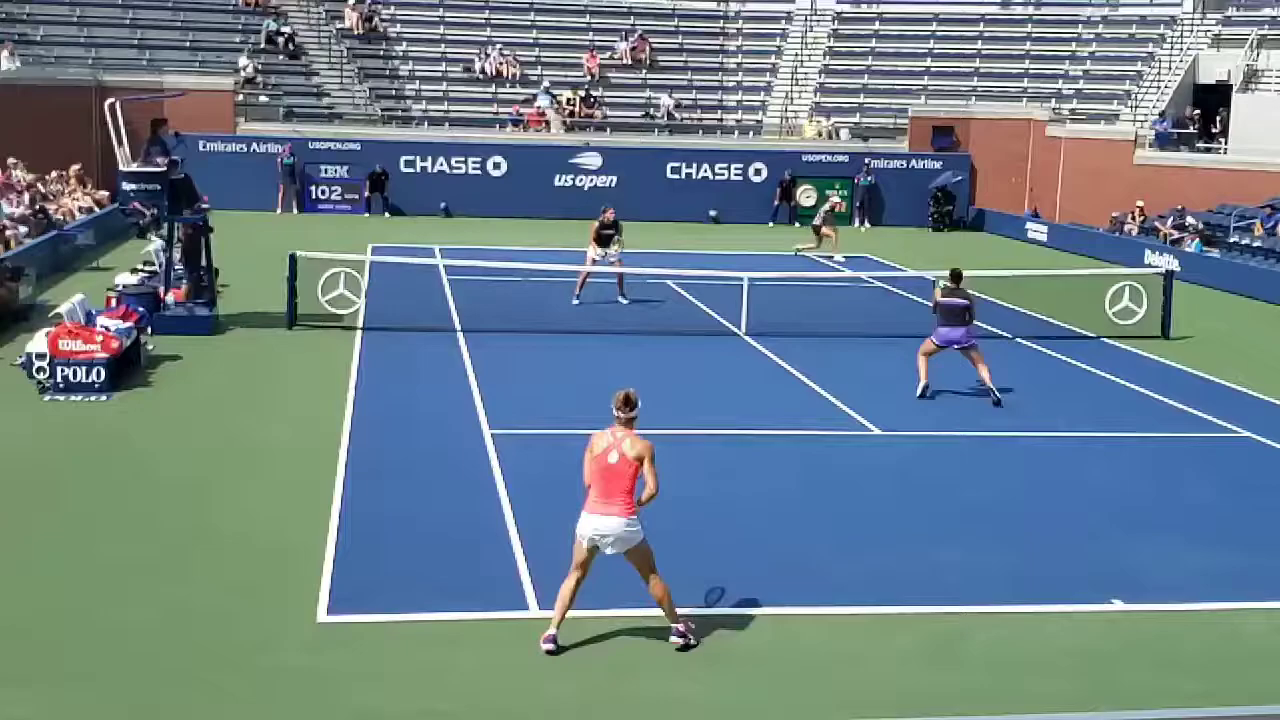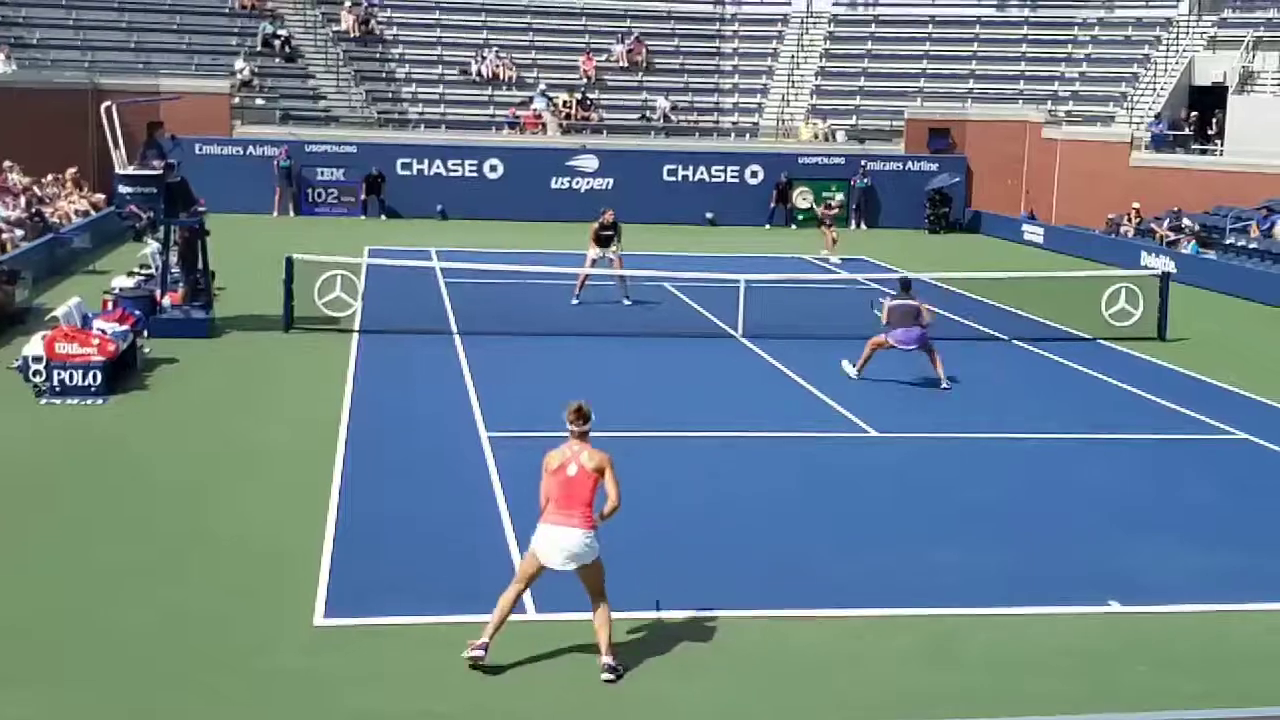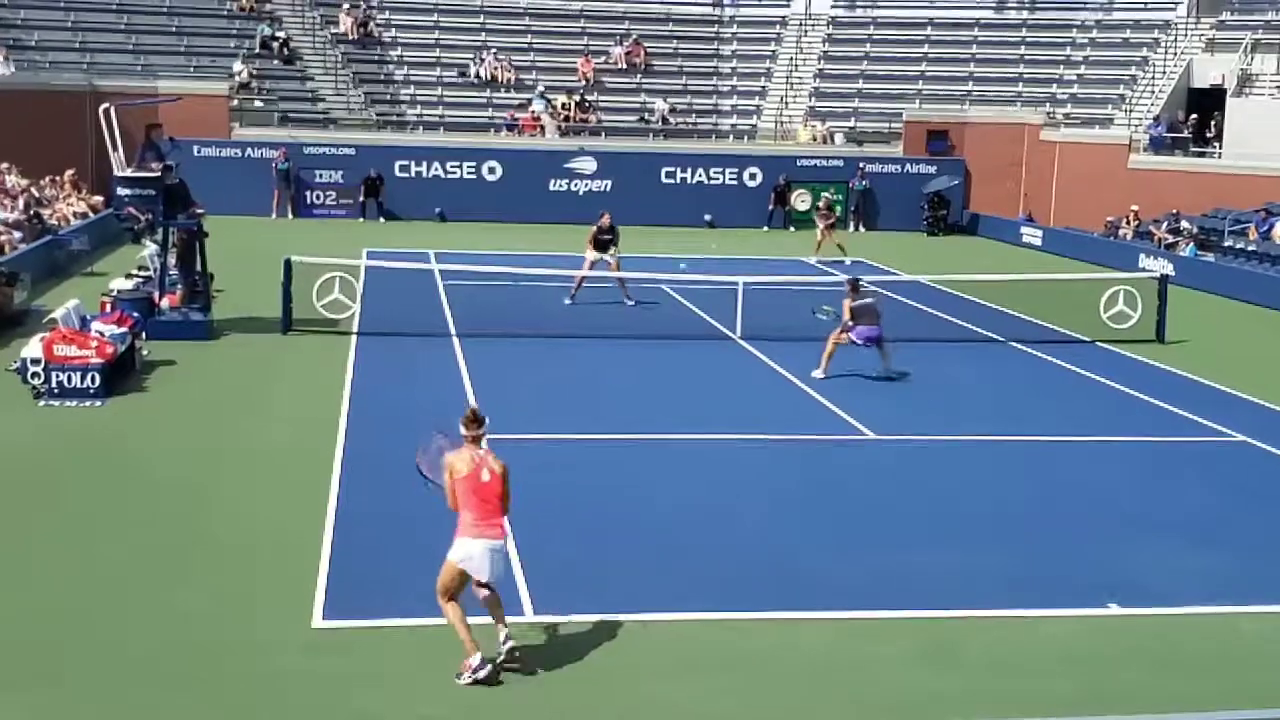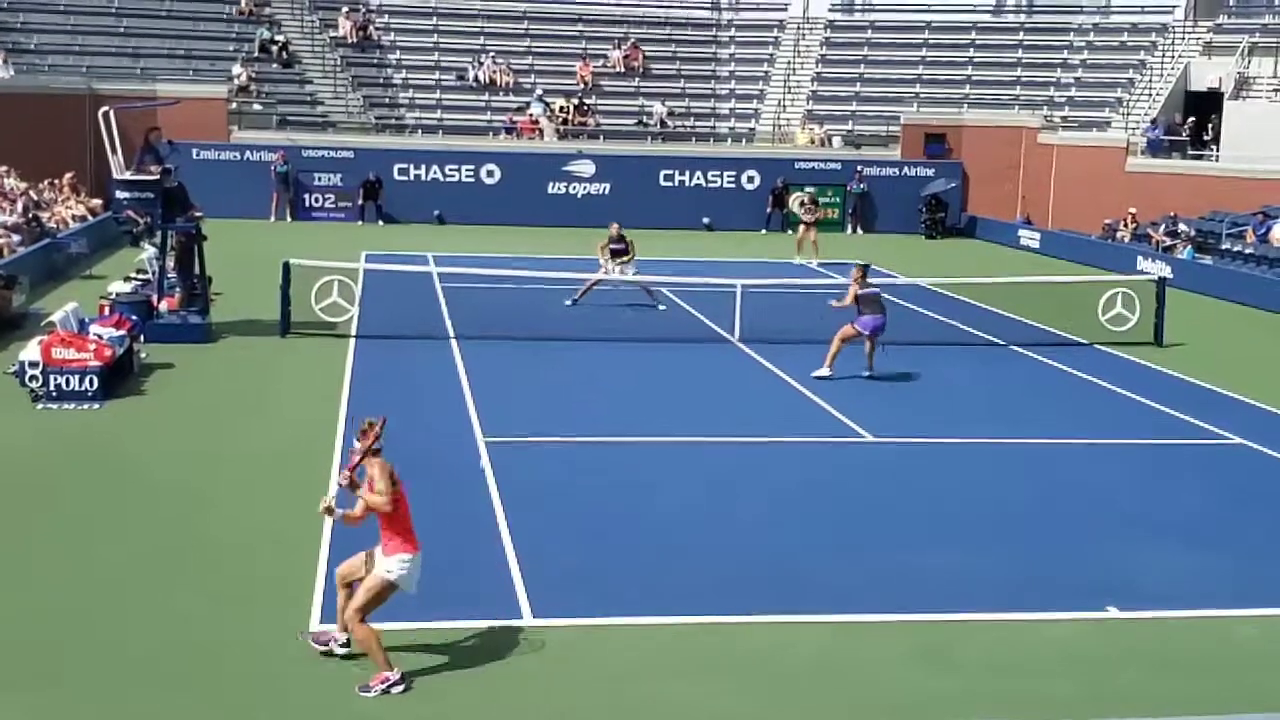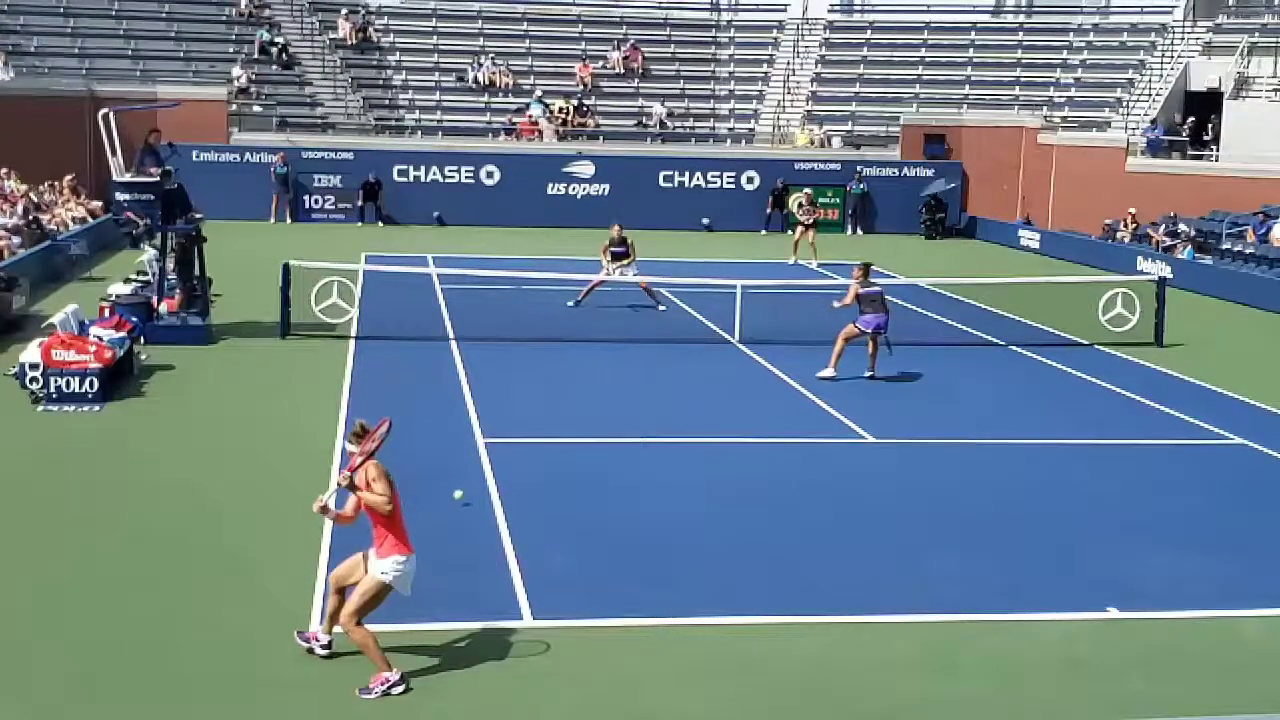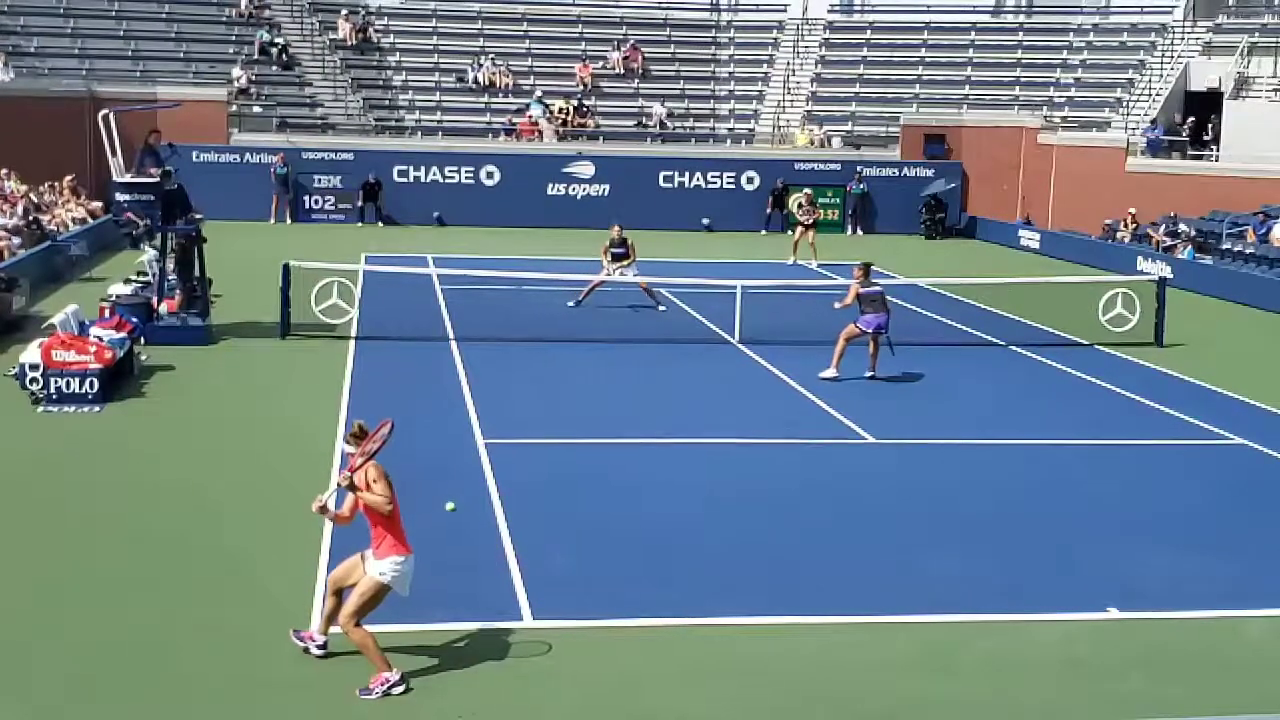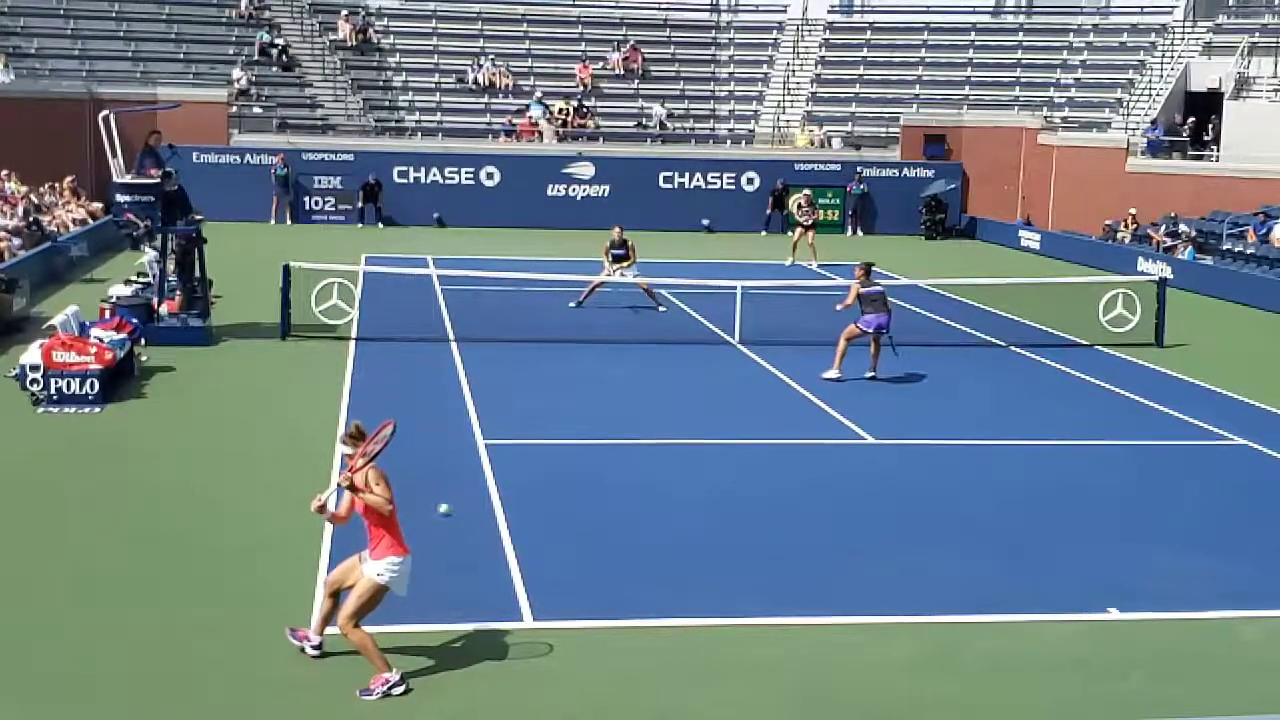
dt=0.3s
person 1, frame 1
left shoulder: (596, 439)
right shoulder: (643, 446)
left elbow: (588, 481)
right elbow: (652, 489)
left hip: (591, 518)
right hip: (623, 522)
left knee: (576, 574)
right knee: (651, 575)
left ankle: (551, 633)
right ankle: (677, 628)
person 1, frame 2
left shoulder: (551, 457)
right shoulder: (601, 459)
left elbow: (544, 503)
right elbow: (613, 502)
right wrist: (598, 518)
left hip: (548, 533)
right hip: (580, 536)
left knee: (516, 588)
right knee: (598, 598)
left ankle: (483, 643)
right ankle: (607, 661)
person 1, frame 3
left shoulder: (452, 459)
right shoulder: (500, 465)
left elbow: (453, 504)
left hip: (467, 541)
right hip: (497, 542)
left knee: (446, 597)
right knee: (482, 587)
left ankle: (476, 660)
right ankle: (505, 636)
person 1, frame 4
left shoulder: (378, 467)
right shoulder: (371, 472)
left elbow: (387, 505)
right elbow: (358, 517)
left wrist: (356, 489)
right wrist: (334, 512)
left hip: (400, 558)
right hip: (388, 552)
left knee: (352, 616)
right knee: (342, 575)
left ankle: (390, 676)
right ankle: (341, 638)
person 1, frame 5
left shoulder: (373, 468)
right shoulder: (360, 474)
left elbow: (387, 506)
right elbow: (348, 517)
left wrist: (354, 490)
right wrist: (327, 511)
left hip: (394, 558)
right hip: (381, 553)
left knee: (348, 620)
right knee: (336, 580)
left ankle: (390, 677)
right ankle: (323, 639)
person 1, frame 6
left shoulder: (372, 470)
right shoulder: (357, 474)
left elbow: (386, 506)
right elbow: (346, 517)
left wrist: (355, 490)
right wrist: (326, 511)
left hip: (392, 559)
right hip: (378, 554)
left knee: (347, 621)
right knee: (333, 582)
left ankle: (390, 677)
right ankle: (318, 639)
person 1, frame 7
left shoulder: (370, 472)
right shoulder: (355, 476)
left elbow: (387, 507)
right elbow: (342, 517)
left wrist: (355, 491)
right wrist: (324, 511)
left hip: (389, 559)
right hip: (375, 554)
left knee: (346, 622)
right knee: (332, 583)
left ankle: (390, 678)
right ankle: (314, 639)
